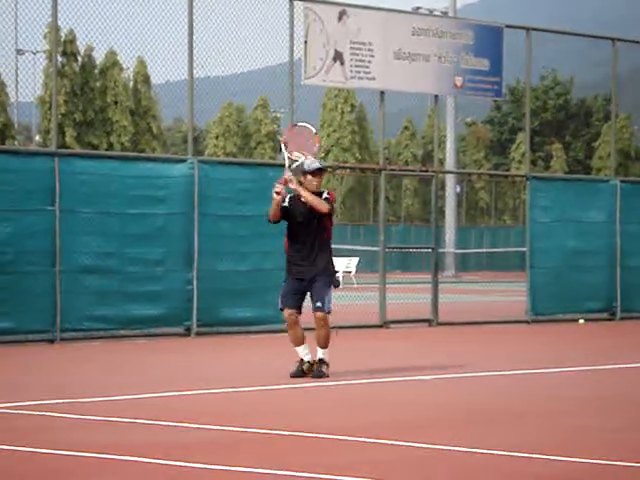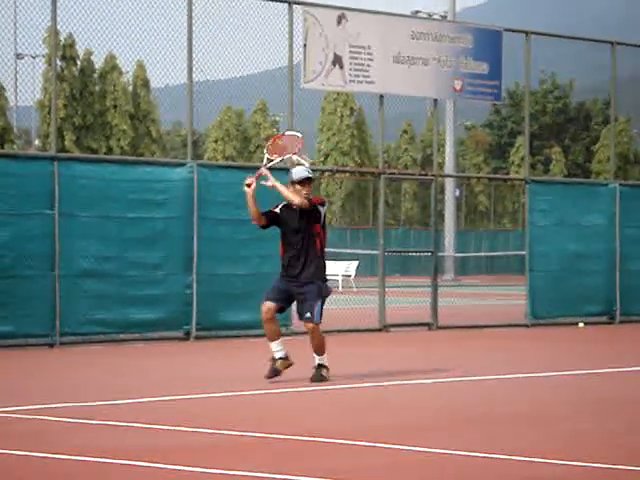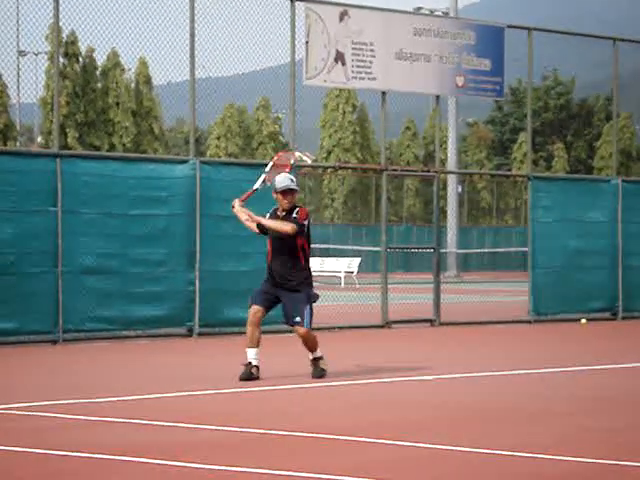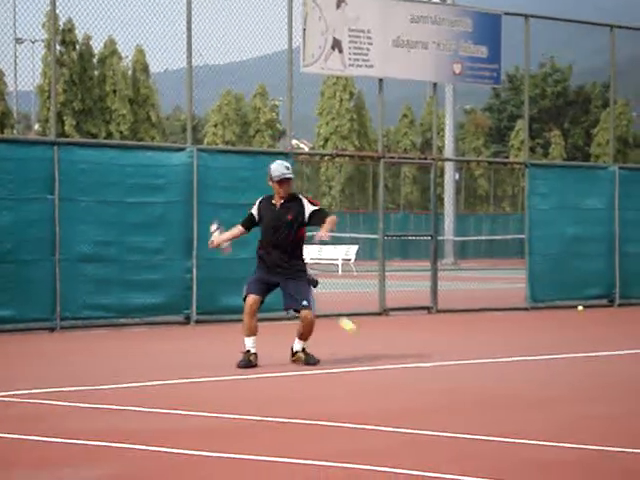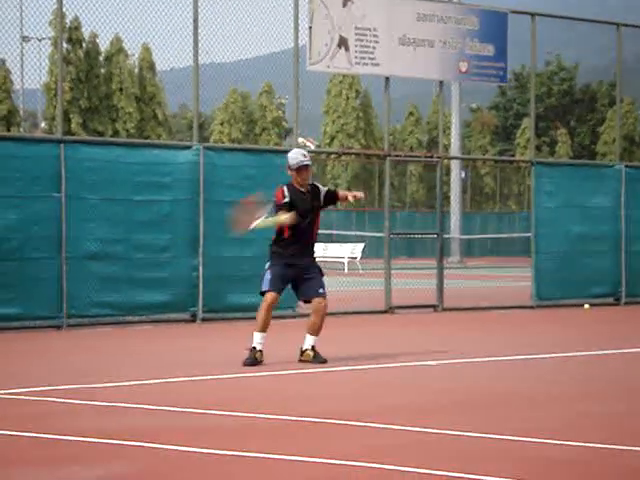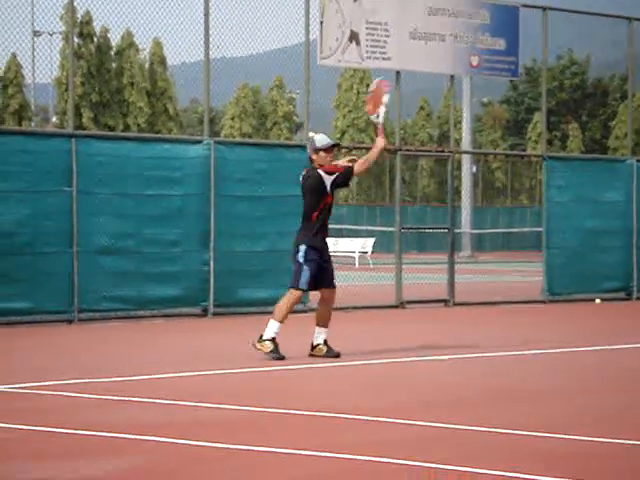
dt=0.2s
person 1, frame 1
left shoulder: (327, 197)
right shoulder: (290, 202)
left elbow: (324, 208)
right elbow: (274, 217)
left wrist: (297, 188)
right wrist: (276, 198)
left hip: (321, 270)
right hip: (295, 270)
left knee: (321, 315)
right knee: (291, 317)
left ankle: (322, 360)
right ankle: (307, 361)
person 1, frame 2
left shoulder: (318, 204)
right shoulder: (283, 209)
left elbow: (299, 203)
right elbow: (258, 219)
left wrist: (275, 183)
right wrist: (250, 194)
left hip: (312, 278)
right hip: (288, 275)
left knee: (312, 325)
right knee: (267, 310)
left ankle: (321, 364)
right ankle: (280, 357)
person 1, frame 3
left shoulder: (300, 214)
right shoulder: (273, 214)
left elbow: (290, 228)
right elbow: (259, 229)
left wrist: (259, 218)
right wrist: (239, 212)
left hip: (298, 284)
right hip: (273, 281)
left knee: (302, 330)
right knee: (254, 313)
left ankle: (317, 357)
right ankle: (252, 364)
person 1, frame 4
left shoulder: (302, 203)
right shoulder: (262, 204)
left elbow: (329, 217)
right elbow: (244, 226)
left wrist: (325, 229)
right wrist: (221, 237)
left hip: (293, 270)
right hip: (266, 267)
left knee: (308, 316)
right knee: (251, 303)
left ankle: (299, 349)
right ankle: (250, 352)
person 1, frame 5
left shoulder: (317, 191)
right shoulder: (283, 192)
left elbow: (336, 195)
right elbow: (285, 217)
left wrist: (350, 194)
right wrist: (285, 219)
left hip: (305, 259)
right hip: (281, 257)
left knee: (320, 304)
right knee: (269, 299)
left ankle: (307, 349)
right ankle: (256, 349)
person 1, frame 6
left shoulder: (309, 174)
right shoulder: (321, 174)
right elbow: (361, 168)
left wrist: (340, 162)
right wrist: (378, 146)
left hip: (316, 243)
right hip: (307, 245)
left knee: (328, 292)
right knee: (297, 292)
left ankle: (319, 343)
right ankle: (266, 339)
